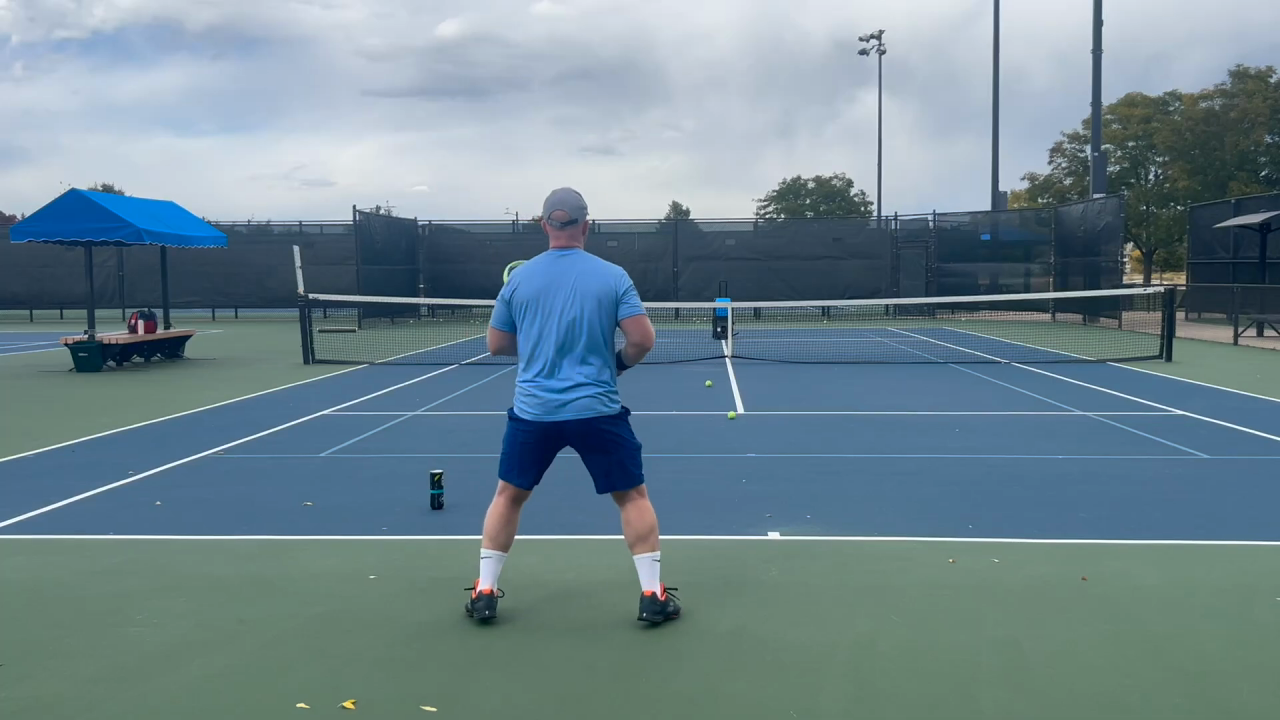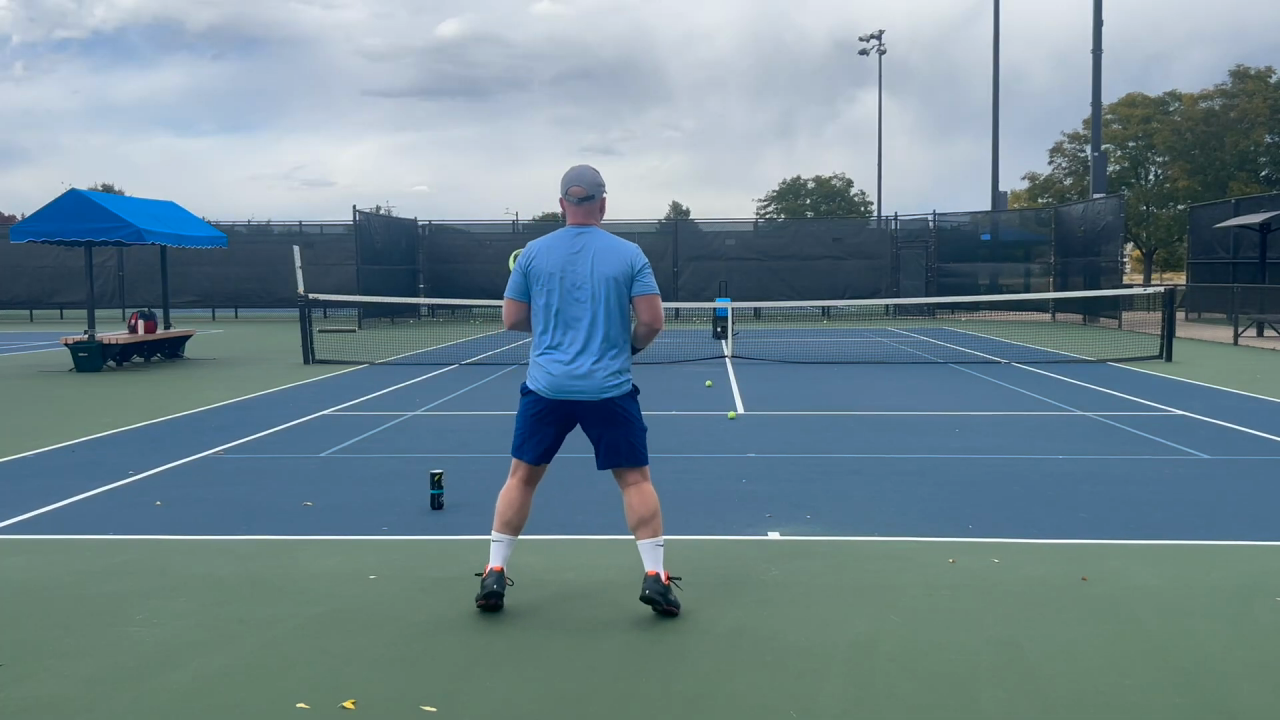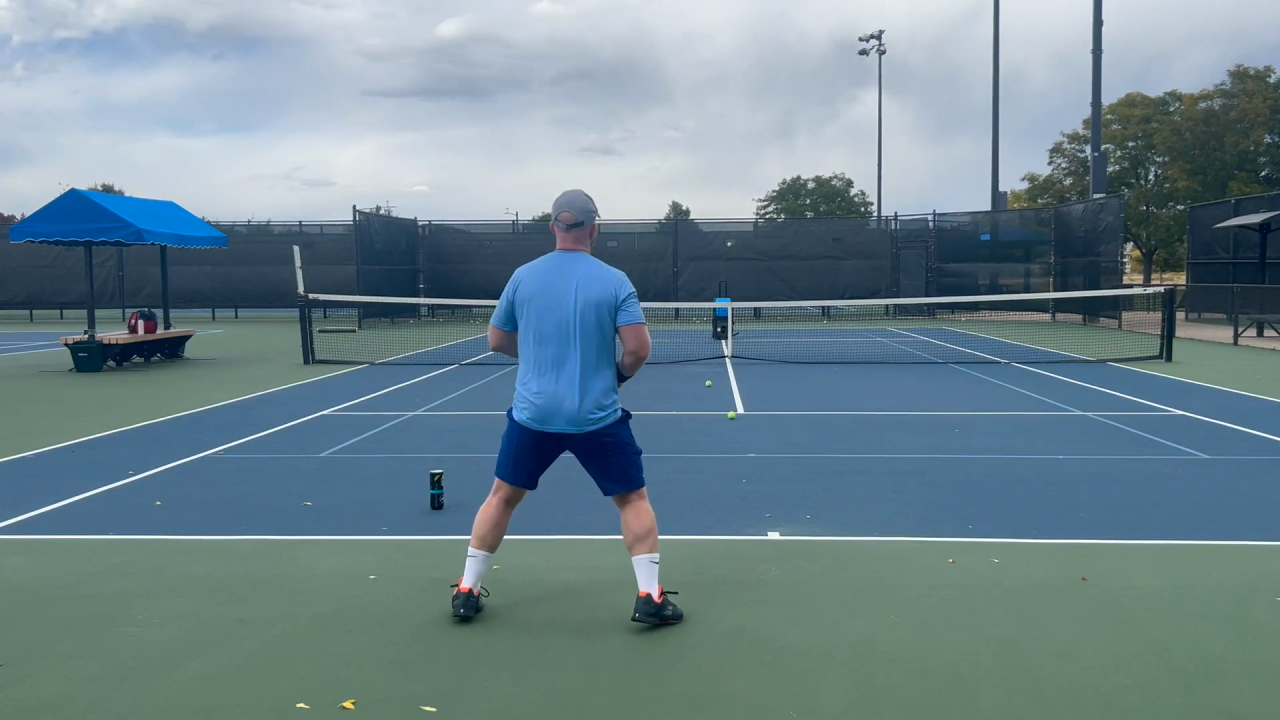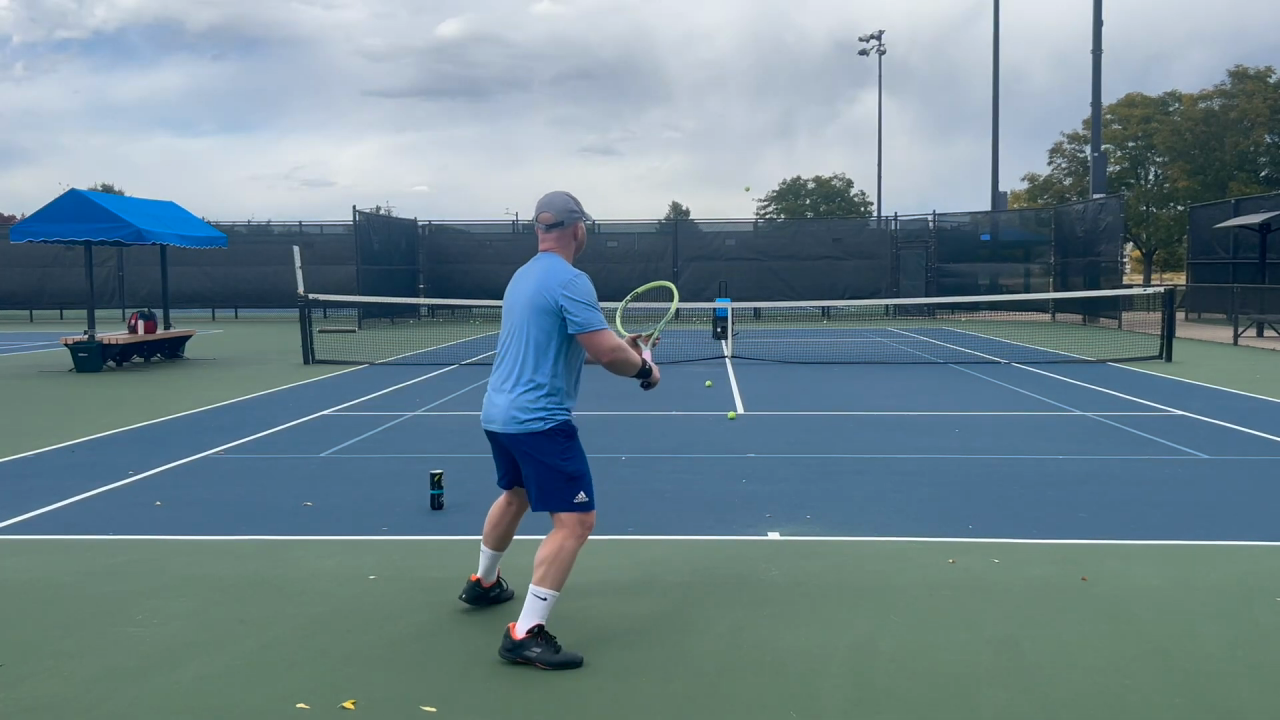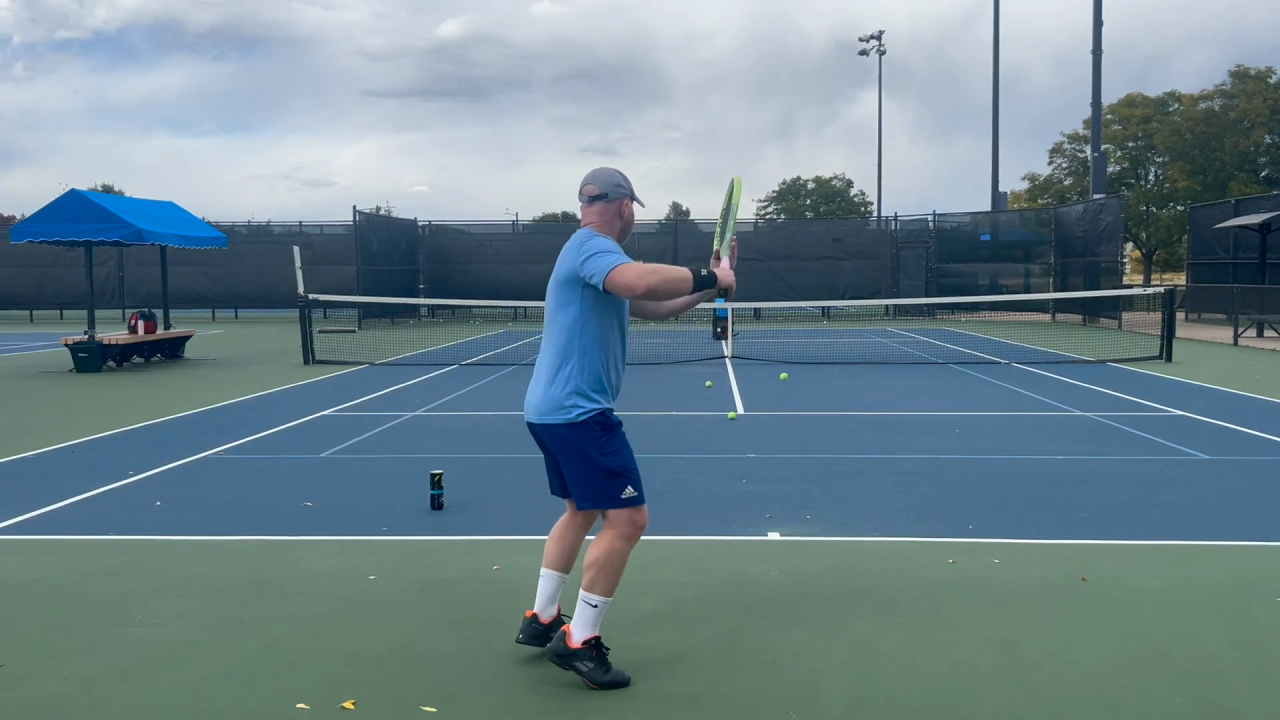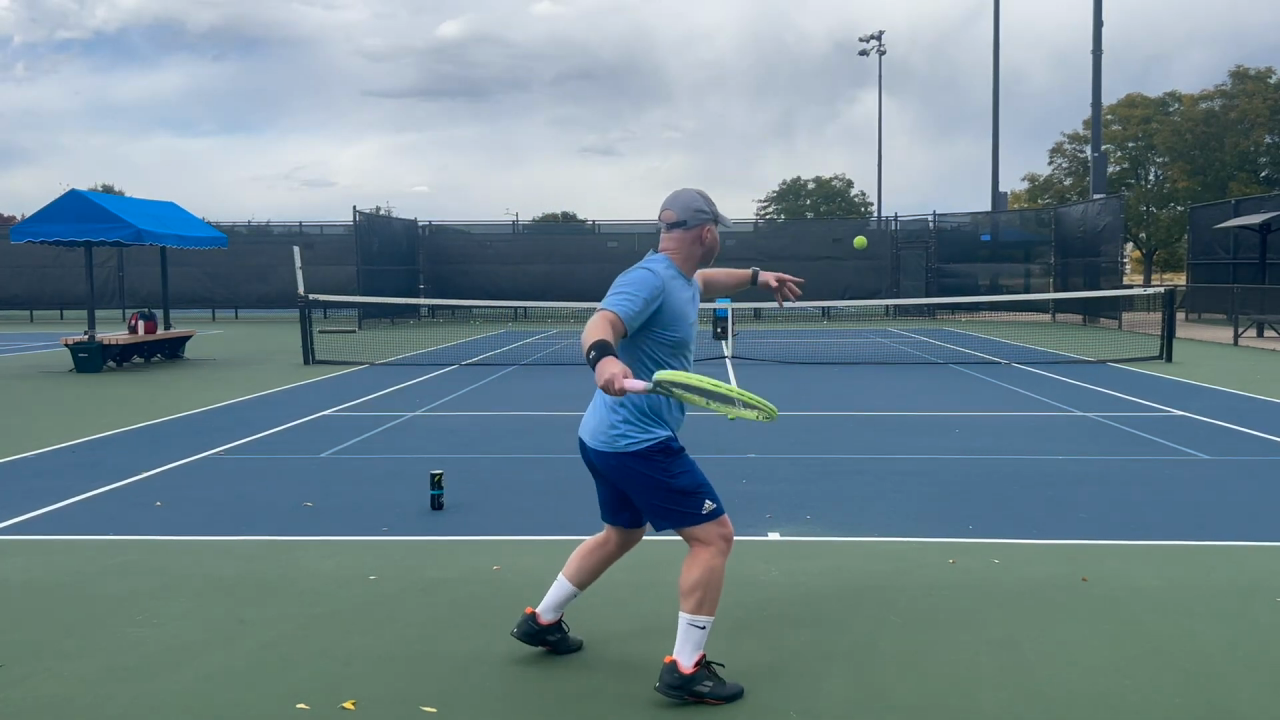
dt=0.5s
person 1, frame 1
left shoulder: (518, 278)
right shoulder: (613, 276)
left elbow: (497, 346)
right elbow: (643, 341)
right wrist: (620, 362)
left hip: (533, 412)
right hip: (598, 411)
left knee: (508, 496)
right knee: (633, 497)
left ankle: (485, 592)
right ankle: (653, 595)
person 1, frame 2
left shoulder: (534, 252)
right shoulder: (629, 254)
left elbow: (513, 319)
right elbow: (654, 320)
left hip: (547, 387)
right hip: (609, 389)
left knee: (522, 477)
right knee: (635, 480)
left ankle: (495, 575)
right ankle: (655, 577)
person 1, frame 3
left shoulder: (521, 278)
right shoulder: (614, 281)
left elbow: (498, 343)
right elbow: (639, 350)
right wrist: (620, 373)
left hip: (532, 415)
right hip: (596, 417)
left knee: (502, 496)
right knee: (634, 499)
left ankle: (467, 590)
right ankle: (651, 597)
person 1, frame 4
left shoulder: (523, 276)
right shoulder: (571, 281)
right elbow: (605, 353)
left wrist: (617, 345)
right wrist: (645, 369)
left hip: (498, 414)
right hip: (540, 421)
left knee: (516, 494)
right knee: (574, 522)
left ankle: (483, 582)
right ankle: (524, 634)
person 1, frame 5
left shoulder: (594, 254)
right shoulder: (591, 246)
left elbow: (655, 304)
right elbow: (641, 282)
left wrist: (705, 285)
right wrist: (707, 278)
left hip: (554, 411)
right hip: (579, 413)
left knee: (583, 511)
right knee: (624, 522)
left ankle: (541, 619)
right ankle: (577, 641)
person 1, frame 6
left shoulder: (679, 278)
right shoulder: (649, 279)
left elbow: (705, 280)
right elbow: (600, 323)
left wrist: (757, 277)
right wrist: (601, 358)
left hip: (611, 439)
right hip: (638, 444)
left knee: (620, 533)
right knee: (713, 537)
left ankle: (541, 620)
right ankle: (685, 668)
